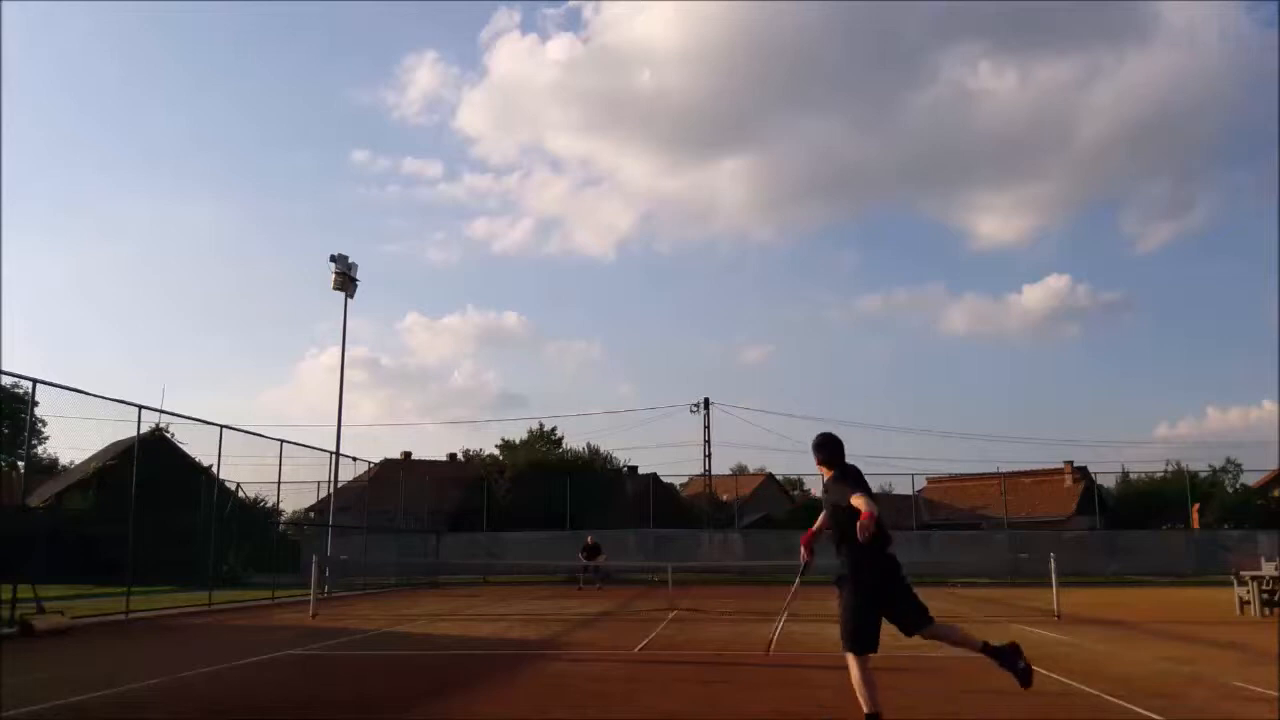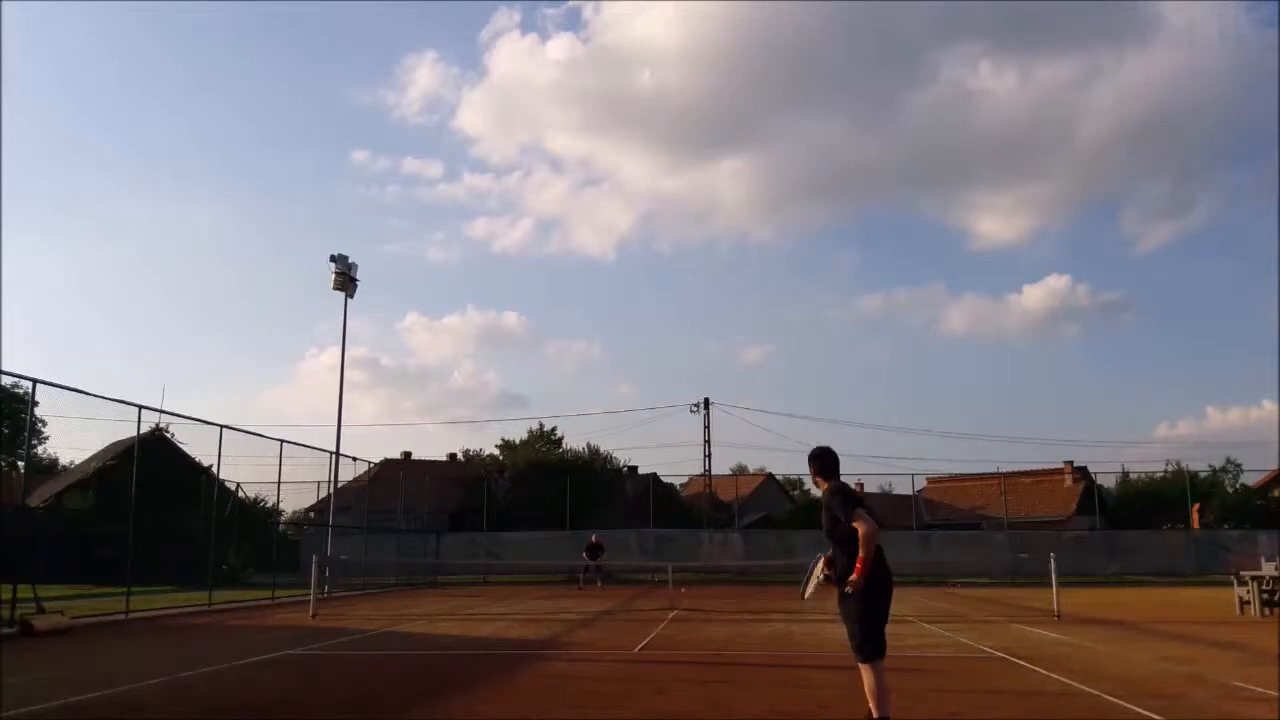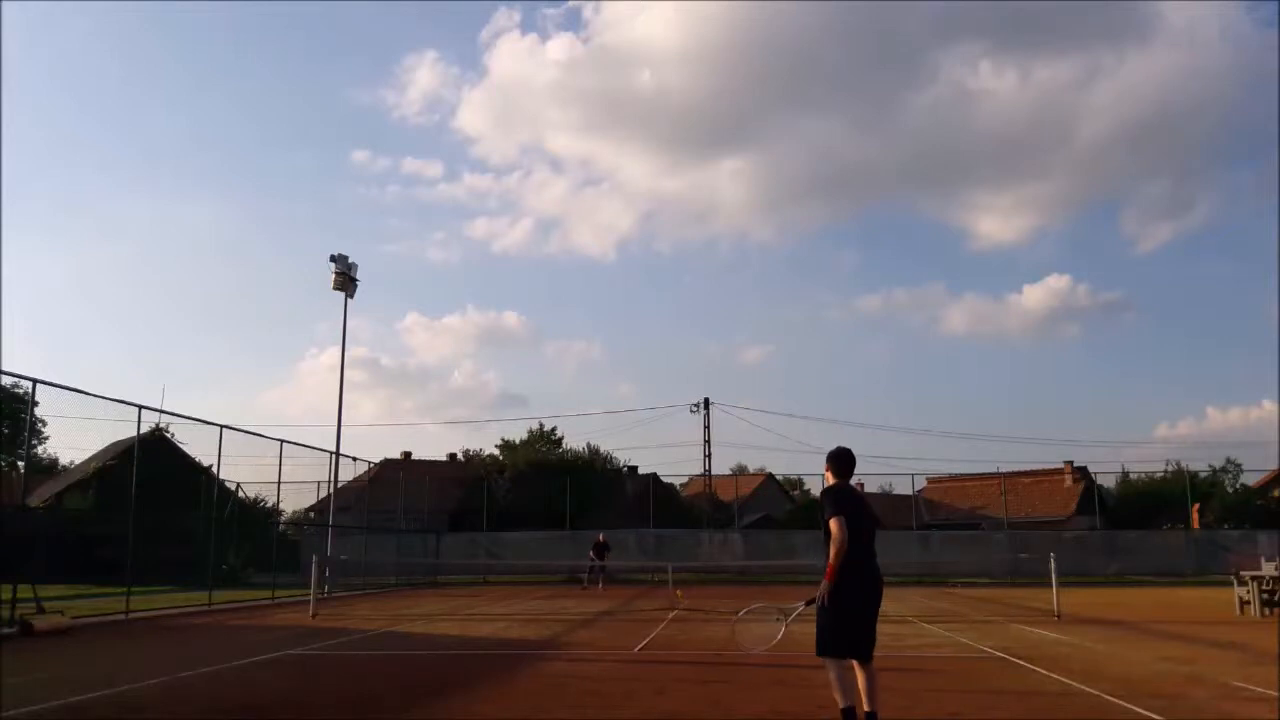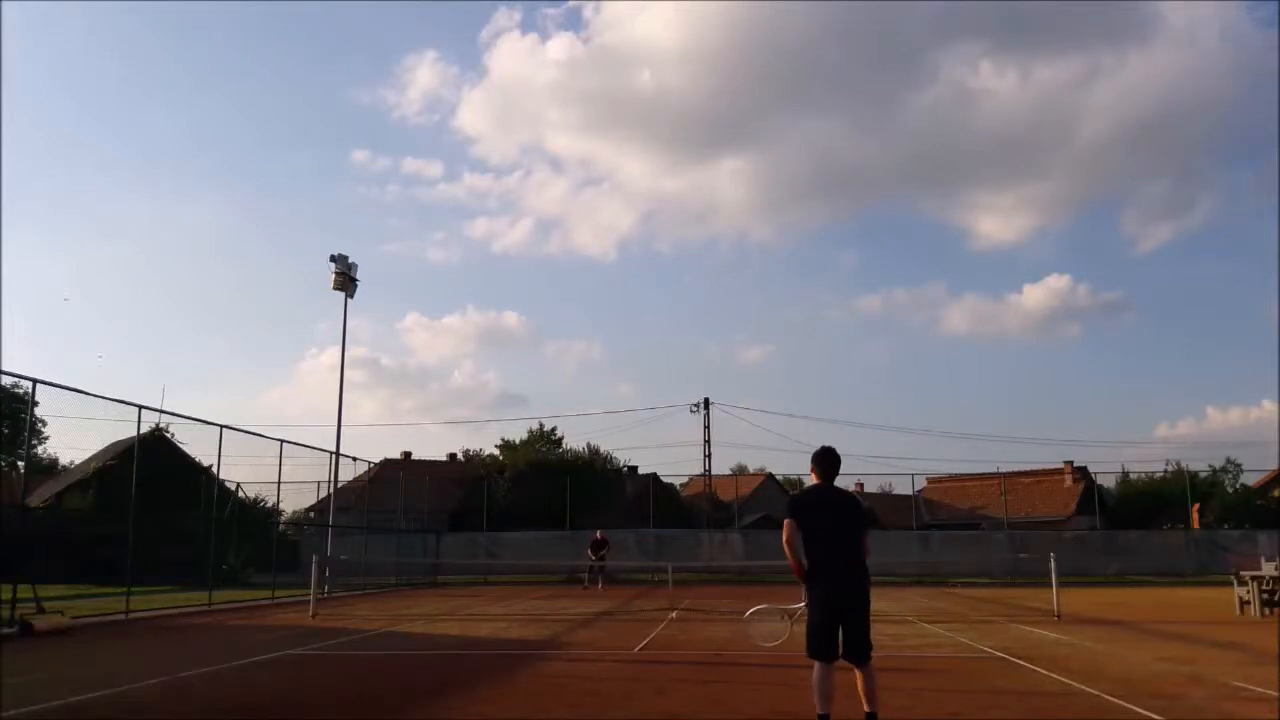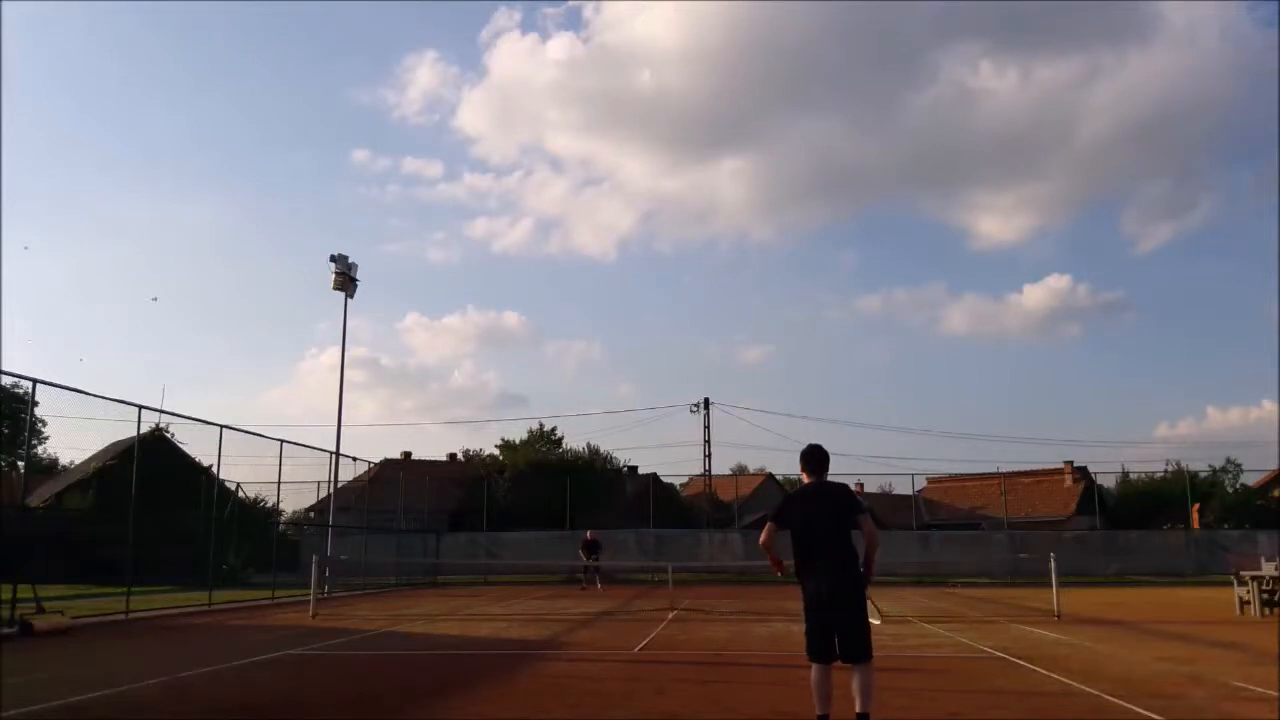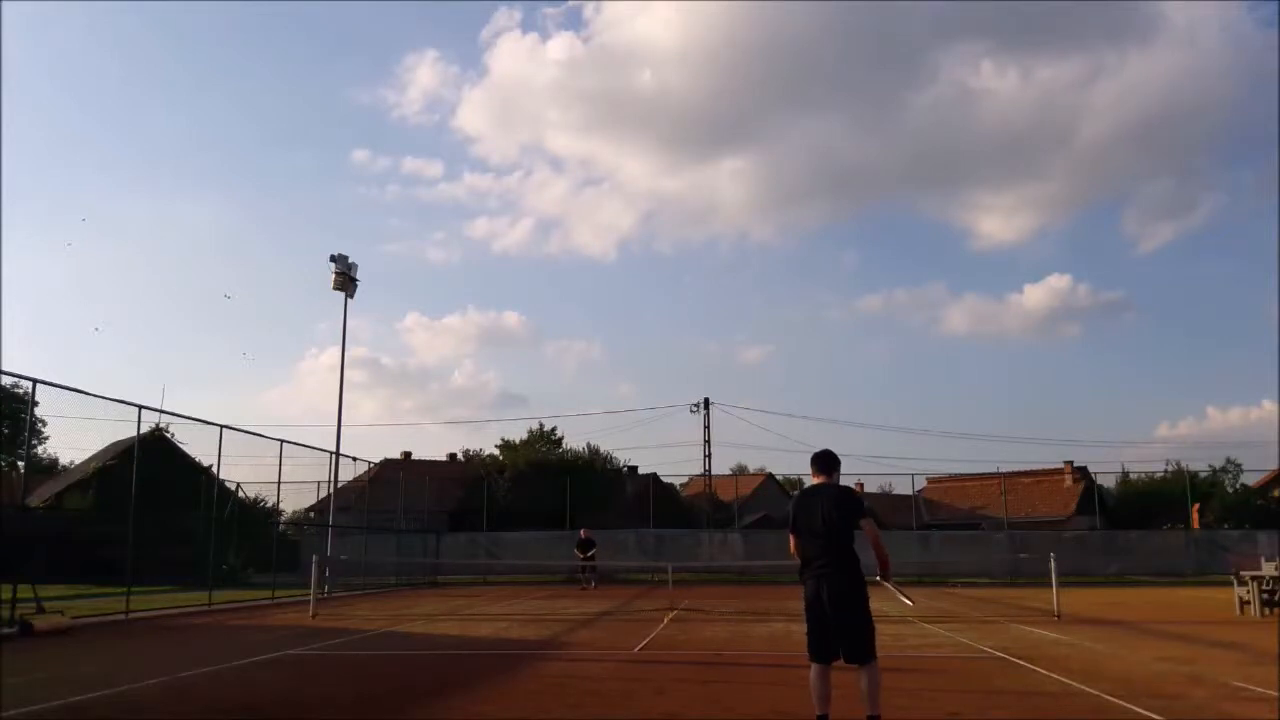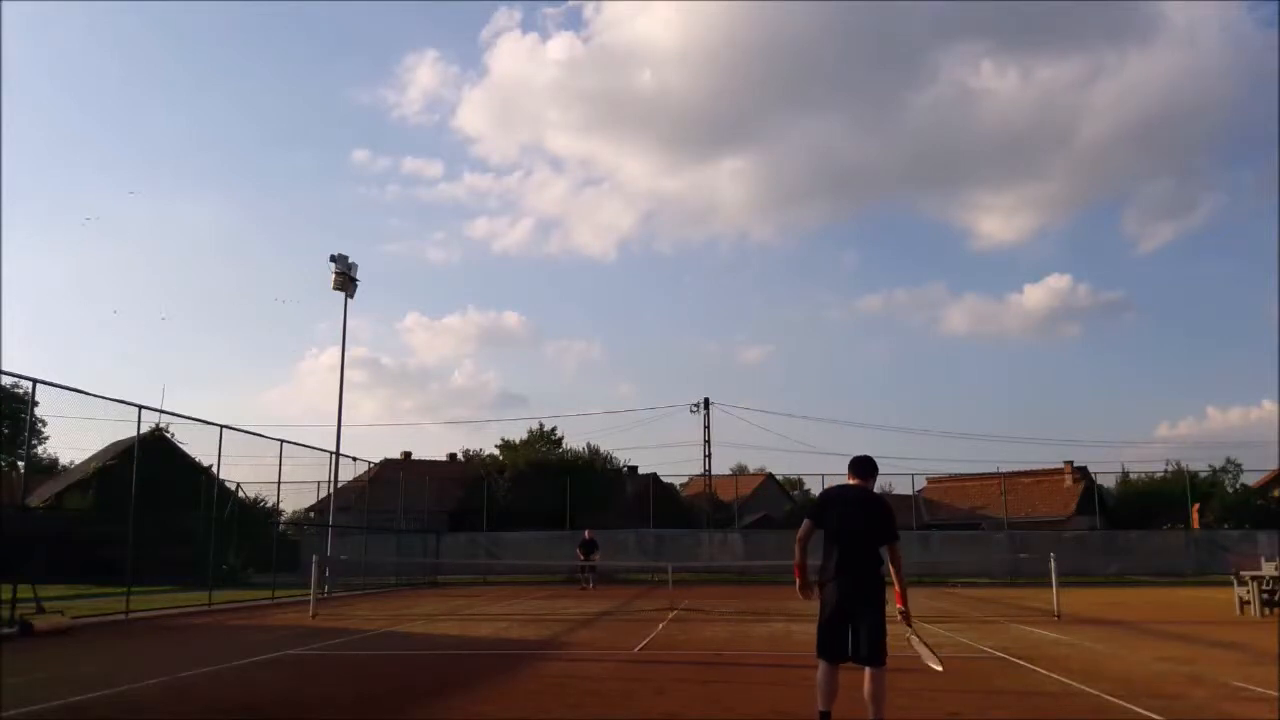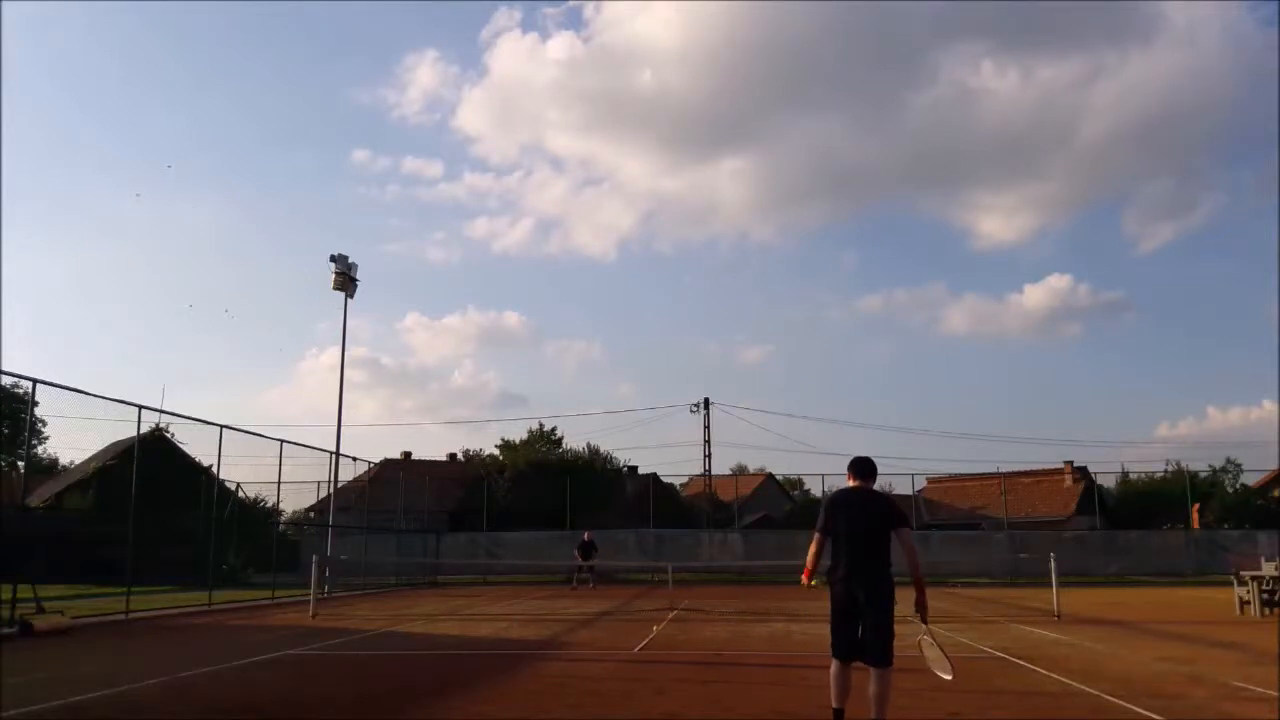
dt=0.4s
person 1, frame 1
left shoulder: (840, 483)
right shoulder: (848, 473)
left elbow: (864, 501)
left wrist: (867, 516)
right wrist: (810, 536)
left hip: (862, 577)
right hip: (884, 570)
left knee: (855, 654)
right knee: (926, 627)
right ankle: (1002, 654)
person 1, frame 2
left shoulder: (835, 495)
right shoulder: (839, 494)
left elbow: (869, 529)
left wrist: (861, 571)
right wrist: (829, 561)
left hip: (866, 585)
right hip: (871, 583)
left knee: (868, 659)
right knee: (868, 657)
person 1, frame 3
left shoulder: (831, 494)
right shoulder: (860, 499)
left elbow: (839, 537)
left wrist: (828, 578)
left hip: (844, 585)
right hip: (870, 582)
left knee: (833, 656)
right knee: (863, 657)
person 1, frame 4
left shoulder: (800, 500)
right shoulder: (853, 501)
left elbow: (788, 536)
right elbow: (864, 548)
left wrist: (801, 573)
left hip: (822, 585)
right hip: (856, 583)
left knee: (823, 660)
right knee: (862, 659)
person 1, frame 5
left shoulder: (790, 501)
right shoulder: (842, 492)
left elbow: (765, 540)
right elbow: (871, 533)
left wrist: (777, 564)
right wrist: (868, 567)
left hip: (813, 584)
right hip: (847, 581)
left knee: (820, 660)
right knee: (861, 659)
person 1, frame 6
left shoulder: (799, 500)
right shoulder: (845, 495)
right elbow: (873, 535)
right wrist: (884, 566)
left hip: (813, 583)
right hip: (846, 581)
left knee: (820, 661)
right knee: (865, 659)
person 1, frame 7
left shoulder: (828, 496)
right shoulder: (882, 506)
left elbow: (802, 538)
right elbow: (895, 560)
left wrist: (800, 574)
right wrist: (902, 602)
left hip: (833, 583)
right hip: (869, 585)
left knee: (828, 659)
right knee: (874, 662)
person 1, frame 8
left shoulder: (833, 501)
right shoulder: (887, 503)
left elbow: (816, 549)
right elbow: (909, 547)
left wrist: (807, 574)
right wrist: (920, 591)
left hip: (841, 584)
right hip: (877, 585)
left knee: (841, 658)
right knee: (880, 663)
